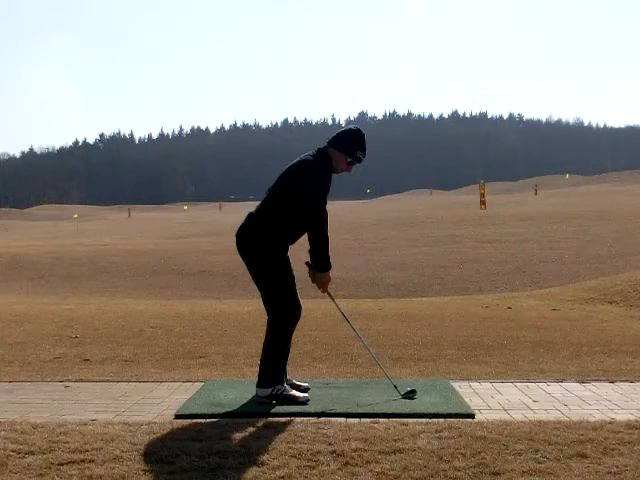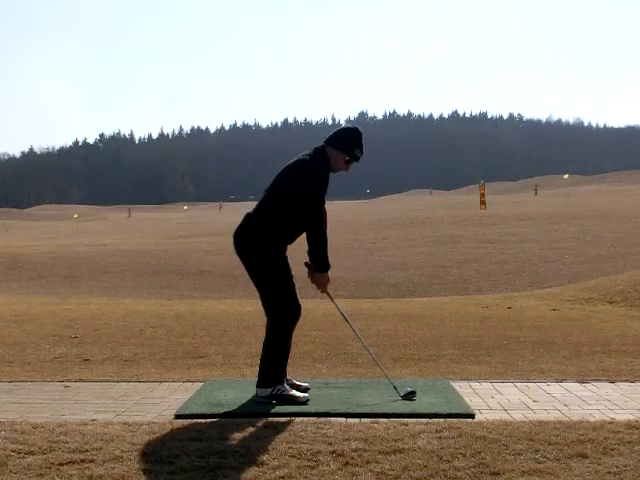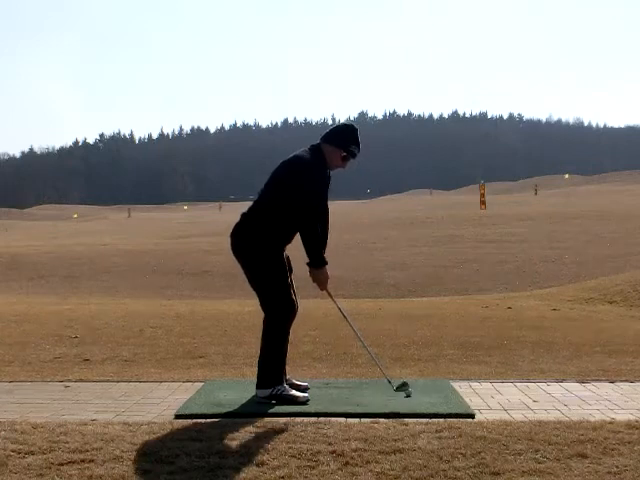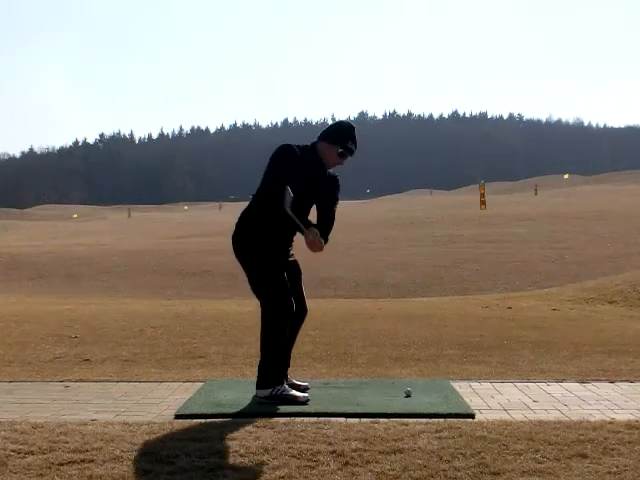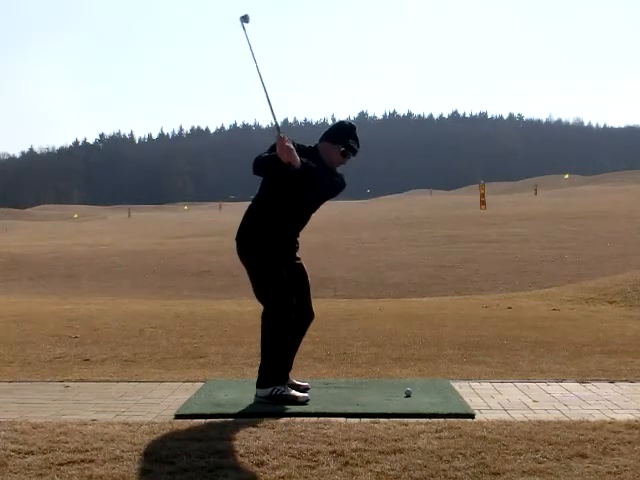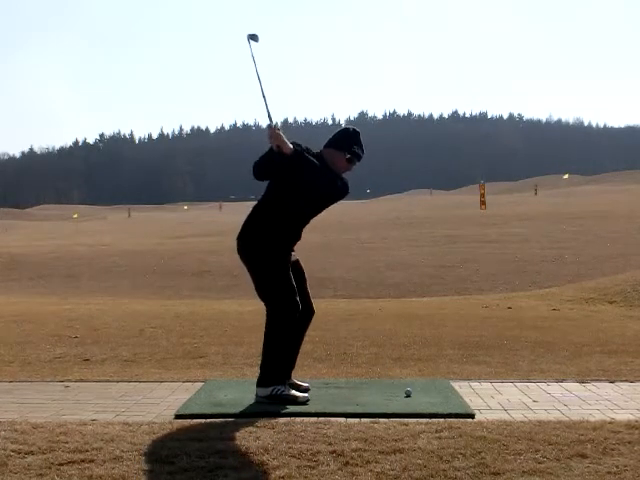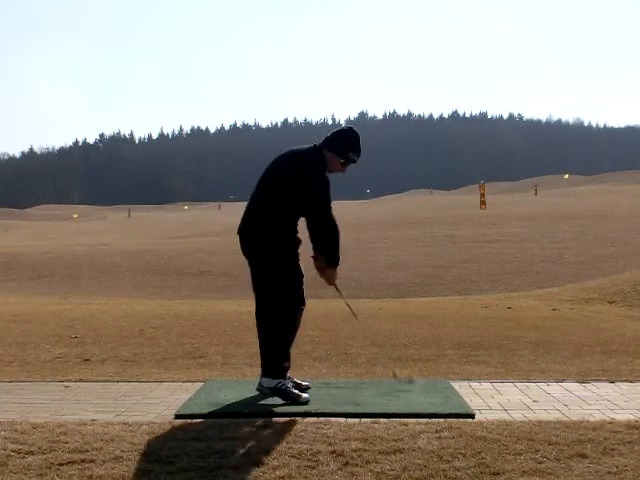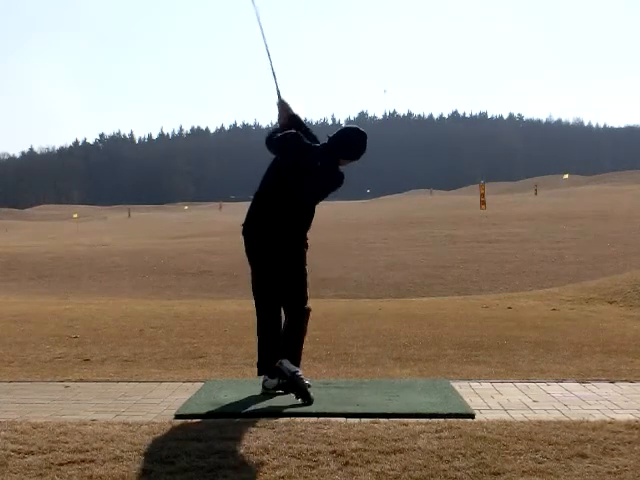
dt=0.7s
person 1, frame 1
left shoulder: (314, 168)
right shoulder: (315, 170)
left elbow: (315, 220)
right elbow: (316, 222)
left wrist: (317, 263)
right wrist: (322, 267)
left hip: (266, 242)
right hip: (260, 243)
left knee: (285, 310)
right knee: (286, 310)
left ankle: (276, 377)
right ankle: (269, 384)
person 1, frame 2
left shoulder: (313, 167)
right shoulder: (312, 170)
left elbow: (314, 220)
right elbow: (314, 222)
left wrist: (315, 263)
right wrist: (321, 267)
left hip: (263, 242)
right hip: (259, 243)
left knee: (284, 310)
right knee: (286, 311)
left ankle: (277, 376)
right ankle: (269, 385)
person 1, frame 3
left shoulder: (318, 172)
right shoulder: (303, 166)
left elbow: (319, 218)
right elbow: (306, 220)
left wrist: (317, 261)
right wrist: (318, 264)
left hip: (270, 244)
right hip: (253, 242)
left knee: (286, 308)
right knee: (280, 308)
left ankle: (277, 376)
right ankle: (268, 384)
person 1, frame 4
left shoulder: (329, 180)
right shoulder: (289, 155)
left elbow: (327, 211)
right elbow: (279, 198)
left wrist: (320, 236)
right wrist: (307, 229)
left hip: (279, 244)
right hip: (253, 240)
left knee: (296, 309)
right knee: (279, 307)
left ankle: (279, 375)
right ankle: (268, 384)
person 1, frame 5
left shoulder: (335, 180)
right shoulder: (286, 149)
left elbow: (318, 179)
right elbow: (259, 166)
left wrist: (296, 163)
right wrist: (280, 157)
left hip: (286, 245)
right hip: (256, 240)
left knee: (303, 311)
right knee: (280, 307)
left ankle: (280, 375)
right ankle: (268, 384)
person 1, frame 6
left shoulder: (338, 185)
right shoulder: (296, 158)
left elbow: (318, 178)
right elbow: (260, 172)
left wrist: (290, 150)
right wrist: (277, 150)
left hip: (282, 247)
right hip: (257, 243)
left knee: (303, 311)
right knee: (286, 308)
left ankle: (282, 376)
right ankle: (269, 384)
person 1, frame 7
left shoulder: (300, 157)
right shoulder: (316, 176)
left elbow: (312, 213)
right elbow: (325, 220)
left wrist: (319, 256)
right wrist: (331, 263)
left hip: (252, 234)
right hip: (274, 239)
left knee: (268, 305)
right knee: (290, 305)
left ankle: (274, 373)
right ankle: (274, 376)
person 1, frame 8
left shoulder: (293, 145)
right shoulder: (334, 177)
left elbow: (272, 141)
left wrist: (285, 120)
right wrist: (292, 118)
left hip: (256, 234)
right hip: (288, 240)
left knee: (267, 306)
right knee: (296, 306)
left ankle: (272, 373)
right ankle: (288, 363)
